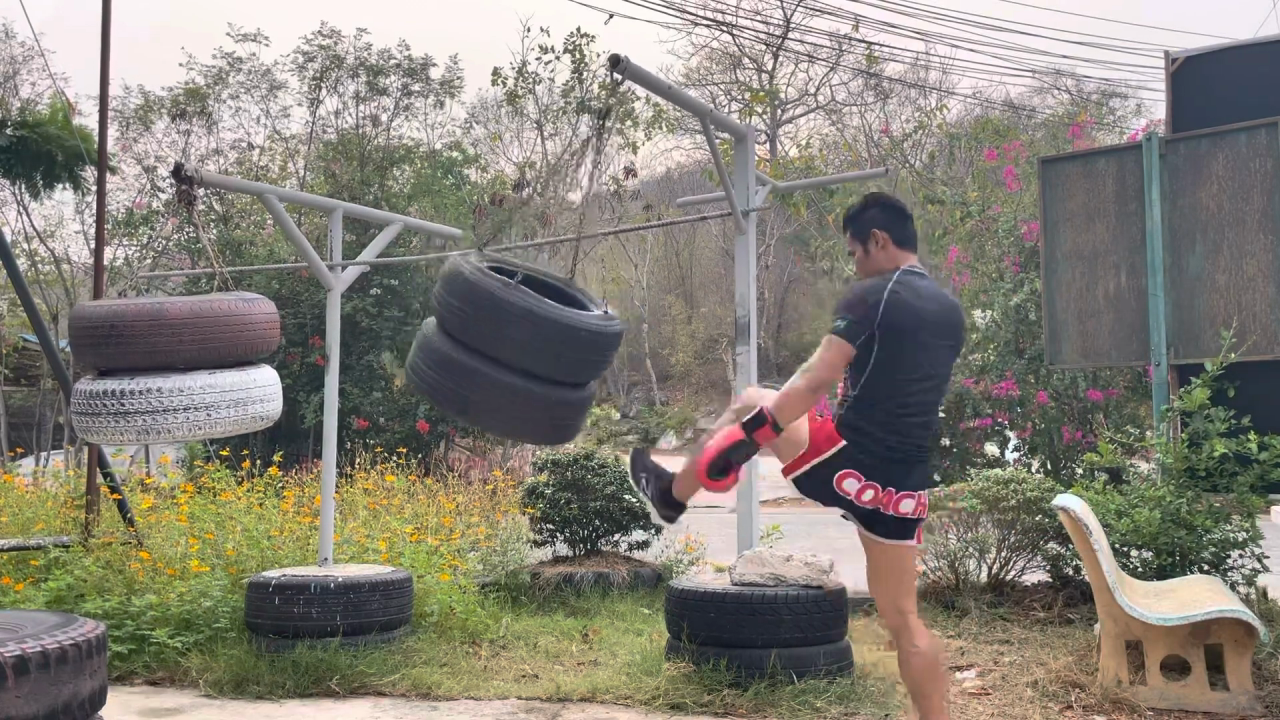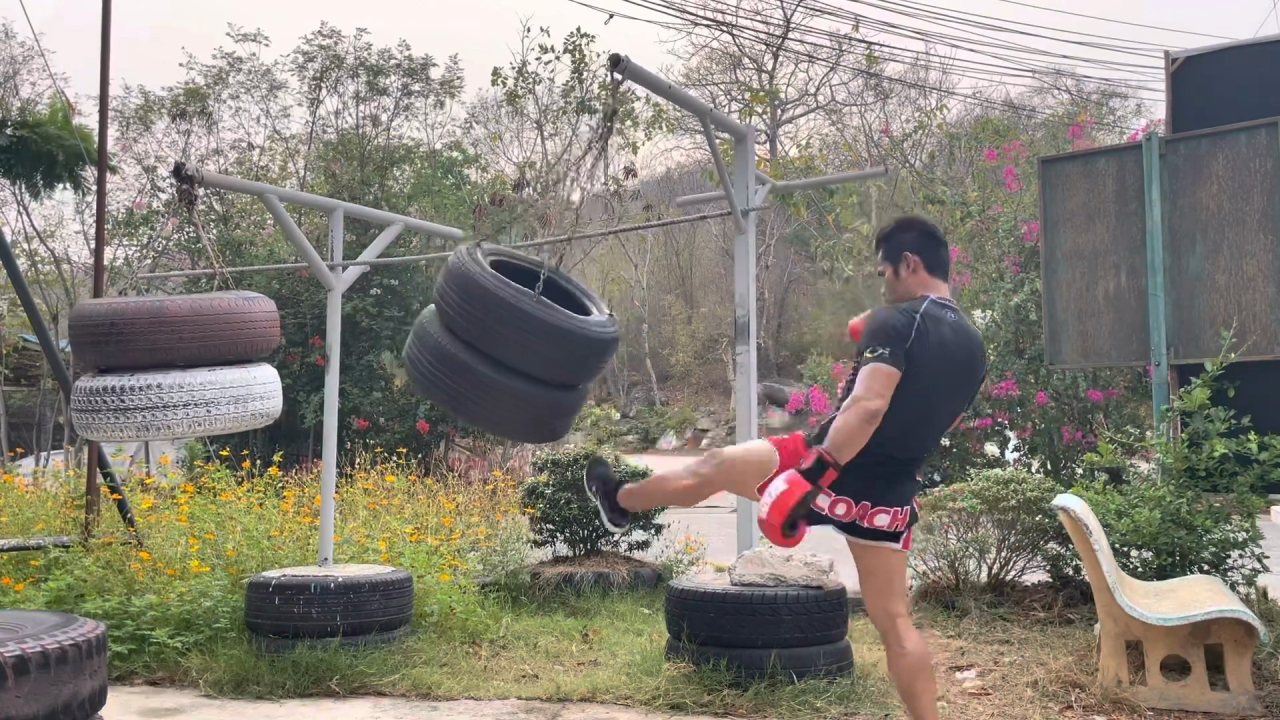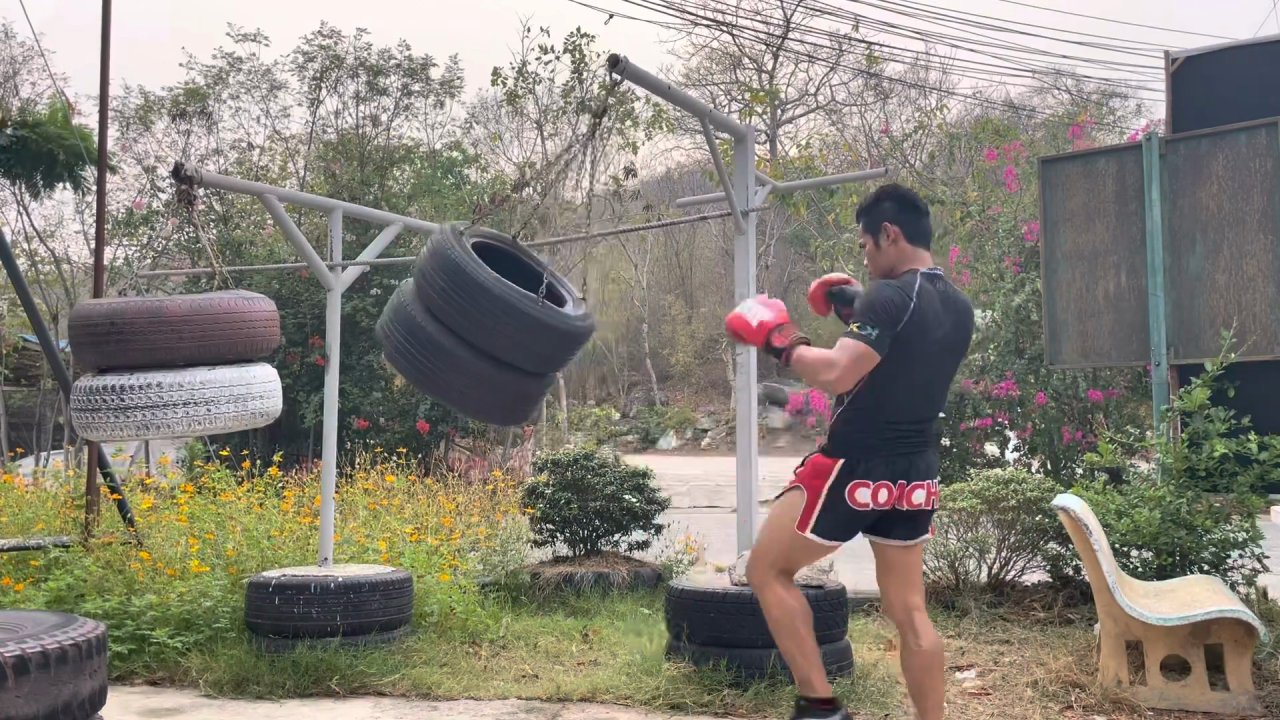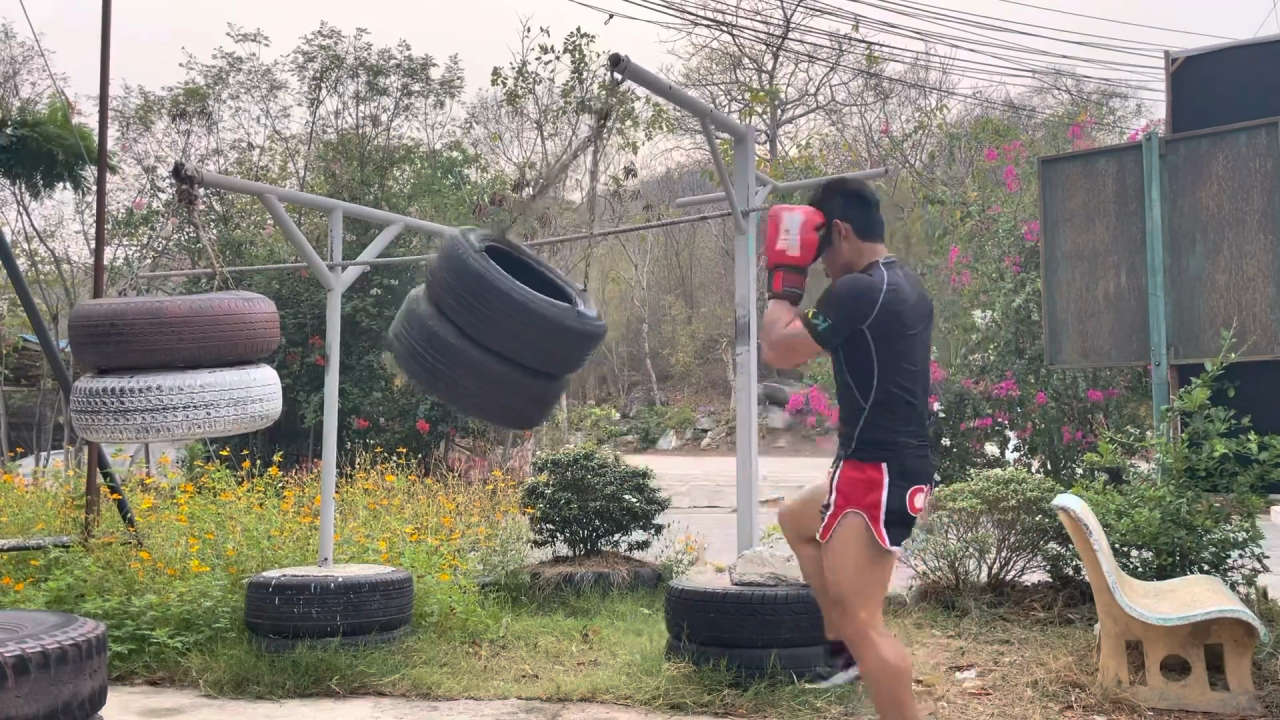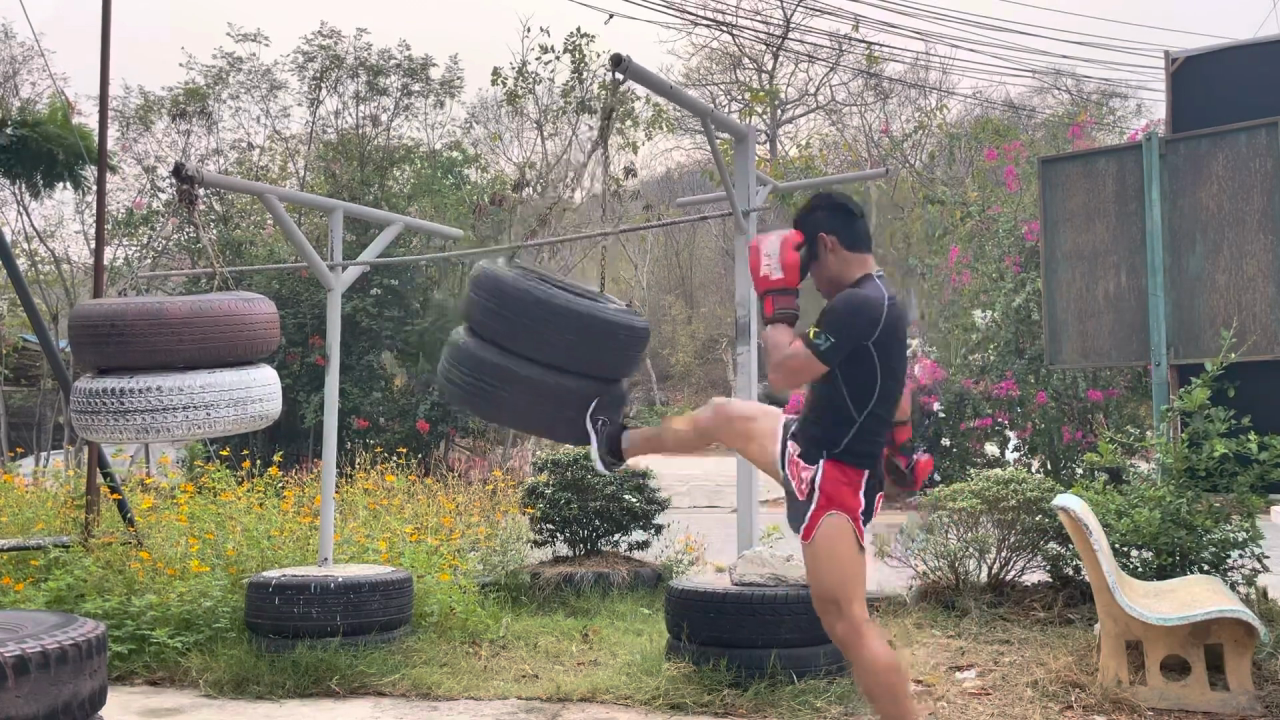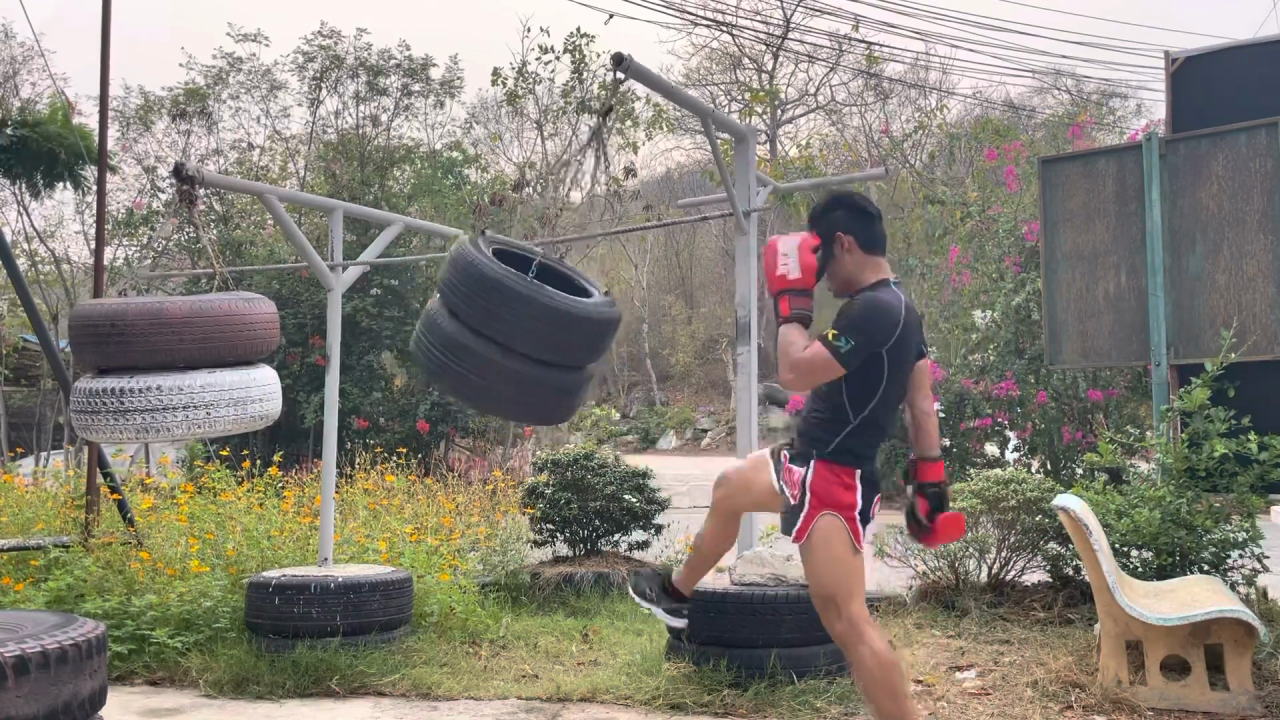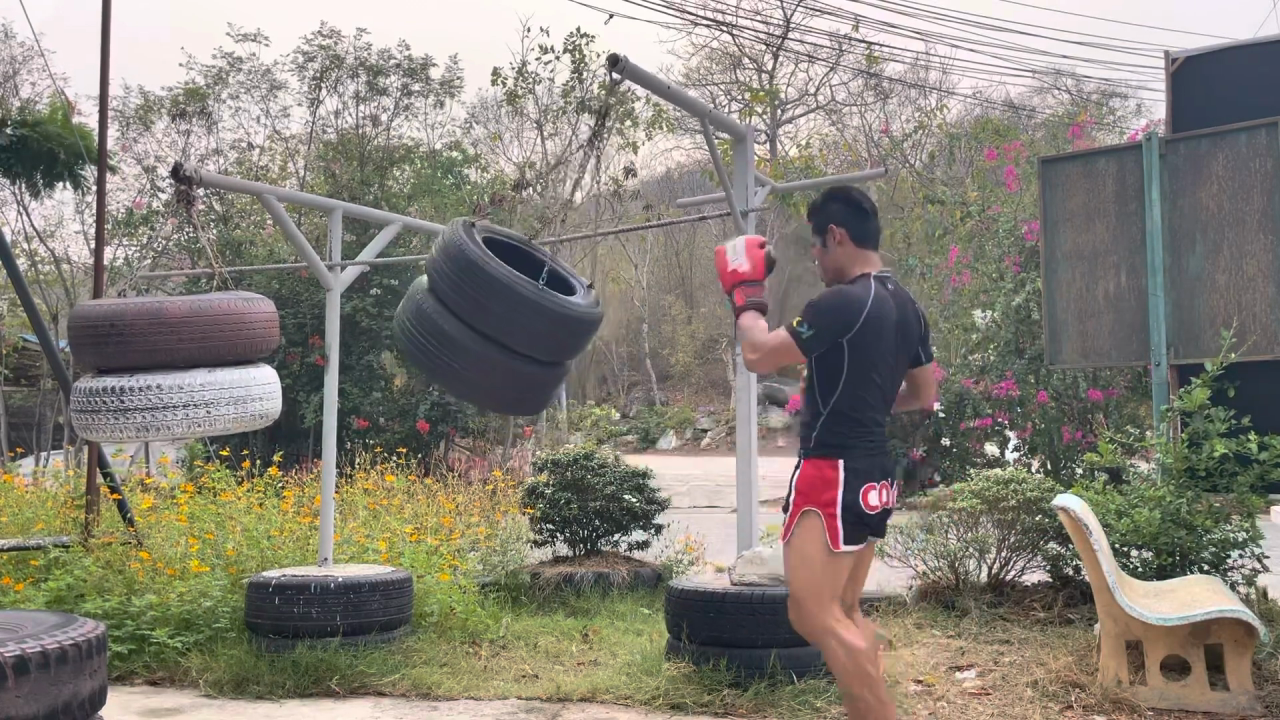
dt=0.2s
person 1, frame 1
left shoulder: (873, 294)
right shoulder: (951, 311)
left elbow: (817, 376)
left wrist: (747, 433)
left hip: (845, 456)
right hip: (907, 482)
left knee: (749, 403)
right knee: (902, 616)
left ankle: (672, 494)
person 1, frame 2
left shoulder: (896, 322)
right shoulder: (974, 347)
left elbow: (867, 406)
left wrist: (812, 474)
left hip: (830, 475)
right hip: (891, 499)
left knee: (712, 468)
right knee: (895, 622)
left ankle: (620, 501)
person 1, frame 3
left shoulder: (890, 298)
right shoulder: (959, 306)
left elbow: (834, 374)
left wrist: (781, 341)
right wrist: (855, 310)
left hip: (852, 470)
right hip: (915, 480)
left knee: (768, 573)
right knee: (908, 613)
person 1, frame 4
left shoulder: (858, 291)
right shoulder: (907, 288)
left elbow: (778, 350)
left wrist: (786, 274)
left hip: (874, 475)
right hip: (903, 468)
left knee: (857, 620)
right knee: (793, 517)
right ankle: (839, 649)
person 1, frame 5
left shoulder: (861, 307)
right shoulder: (873, 298)
left elbow: (785, 370)
right elbow: (895, 386)
left wrist: (777, 297)
right wrist: (897, 439)
left hip: (836, 477)
right hip: (810, 450)
left knee: (847, 621)
right knee: (720, 415)
right ankle: (620, 446)
person 1, frame 6
left shoulder: (873, 311)
right shoulder: (892, 306)
left elbow: (796, 373)
right elbow: (921, 402)
left wrist: (790, 301)
right wrist: (928, 480)
left hip: (831, 480)
right hip: (806, 462)
left knee: (847, 621)
right knee: (730, 488)
right ankle: (675, 592)
person 1, frame 7
left shoulder: (841, 303)
right shoulder: (906, 307)
left elbow: (758, 356)
right elbow: (924, 393)
left wrist: (744, 291)
left hip: (830, 478)
right hip: (871, 478)
left knee: (817, 618)
right knee: (843, 610)
